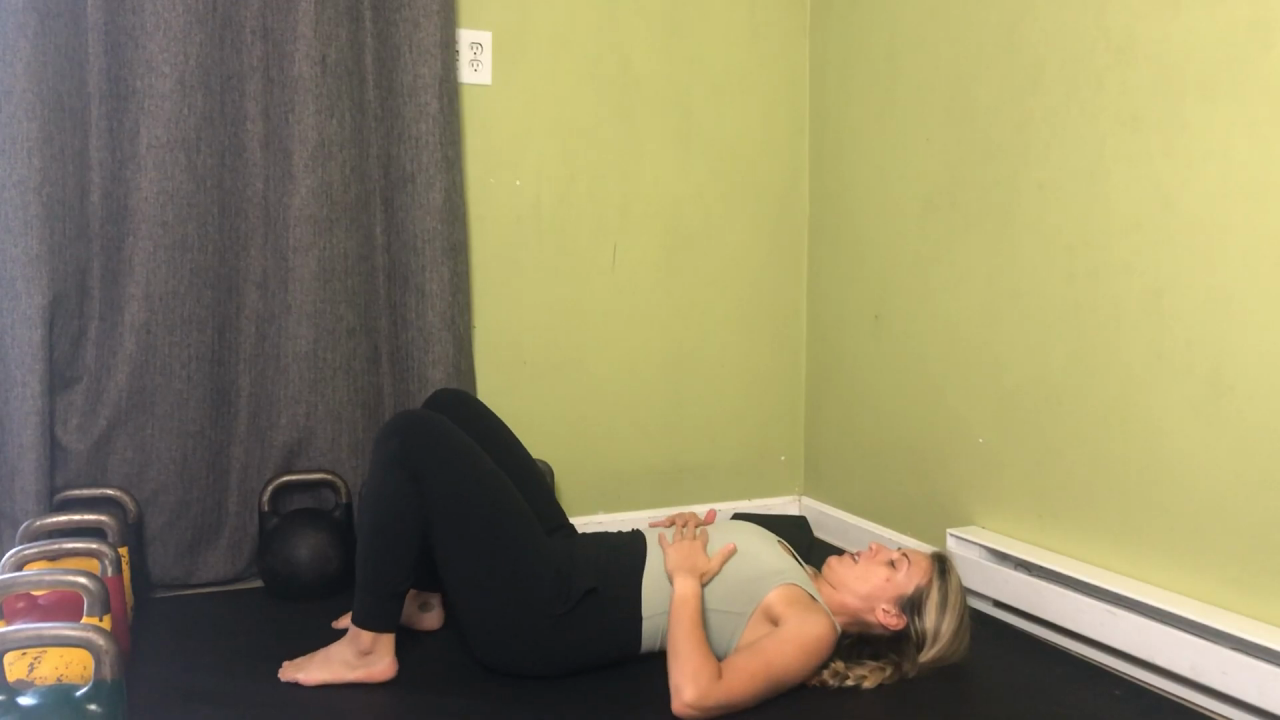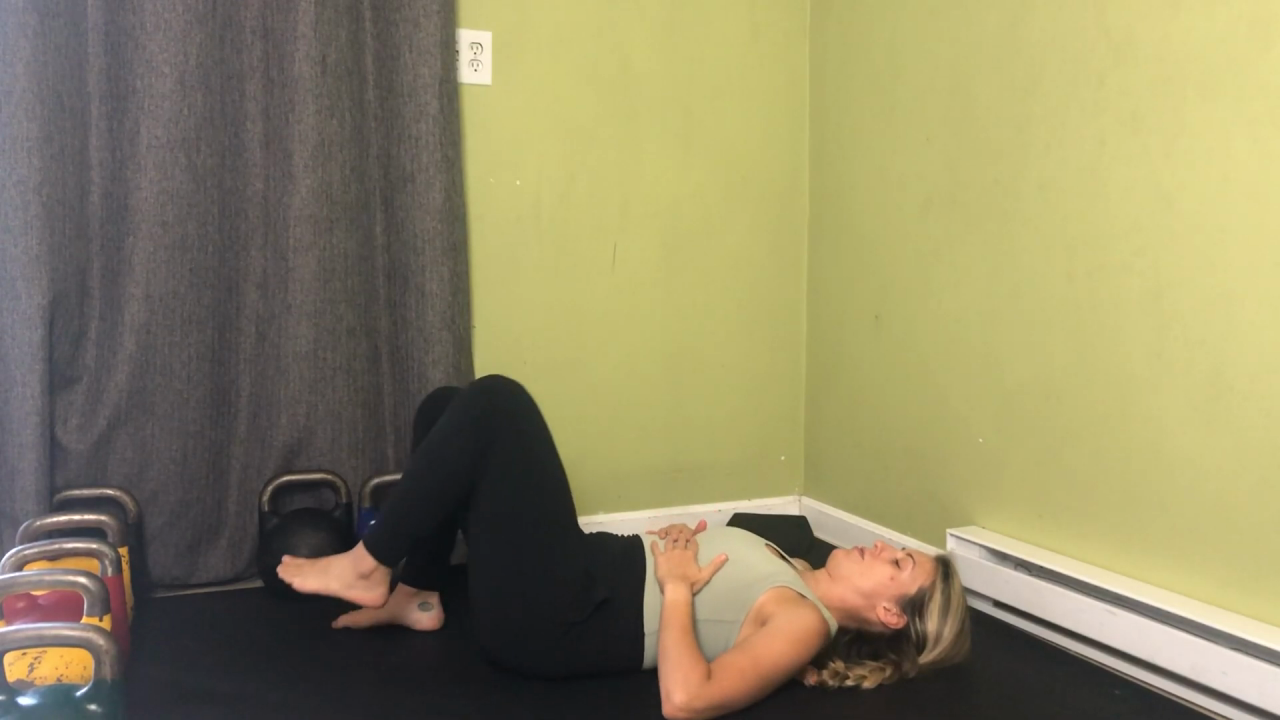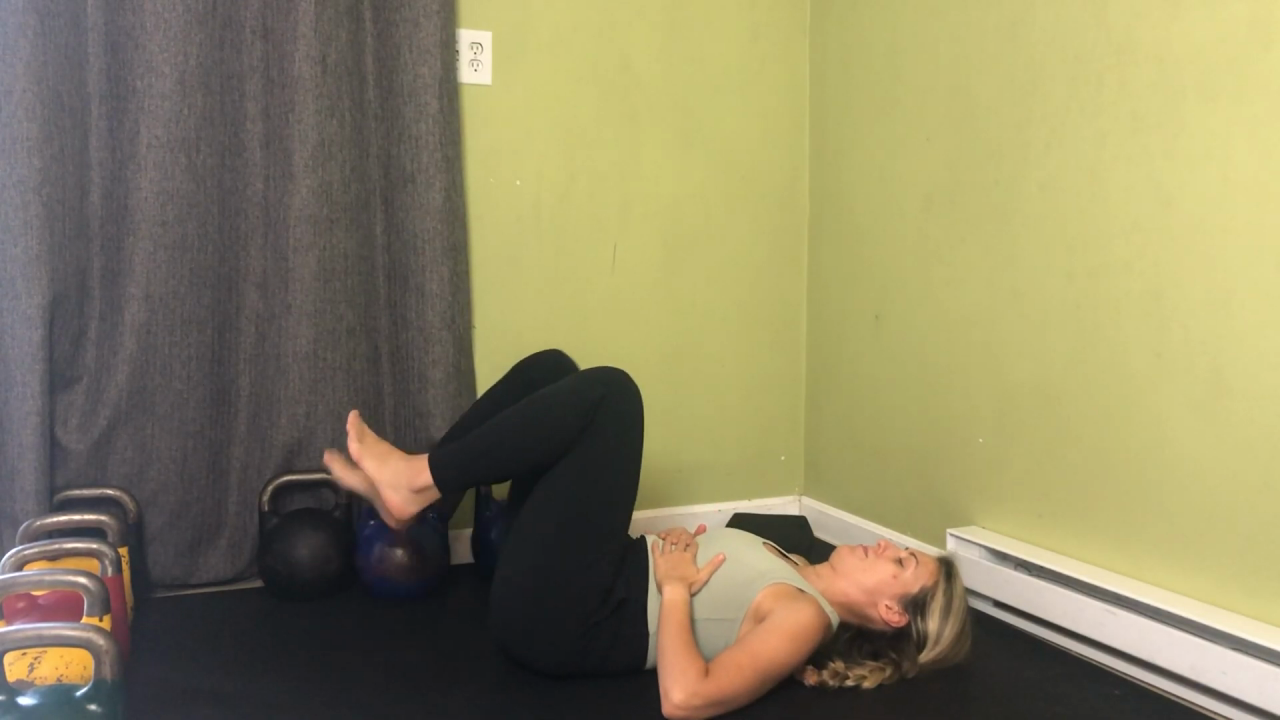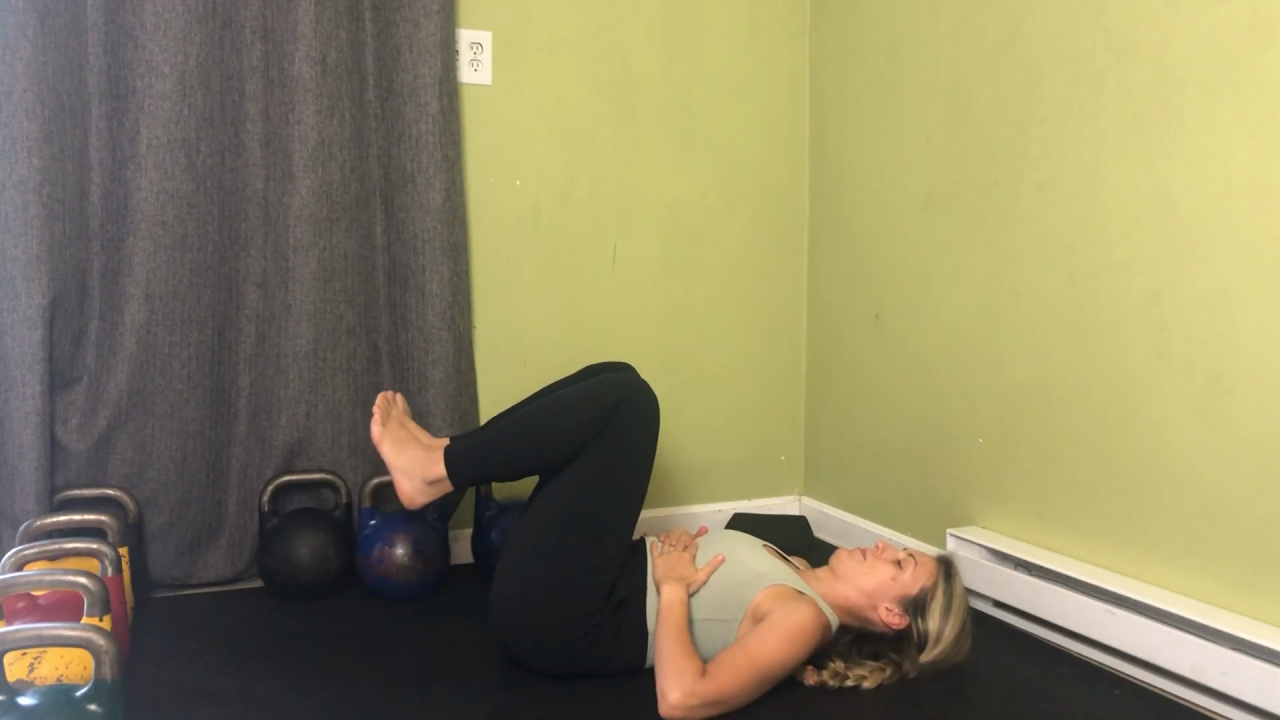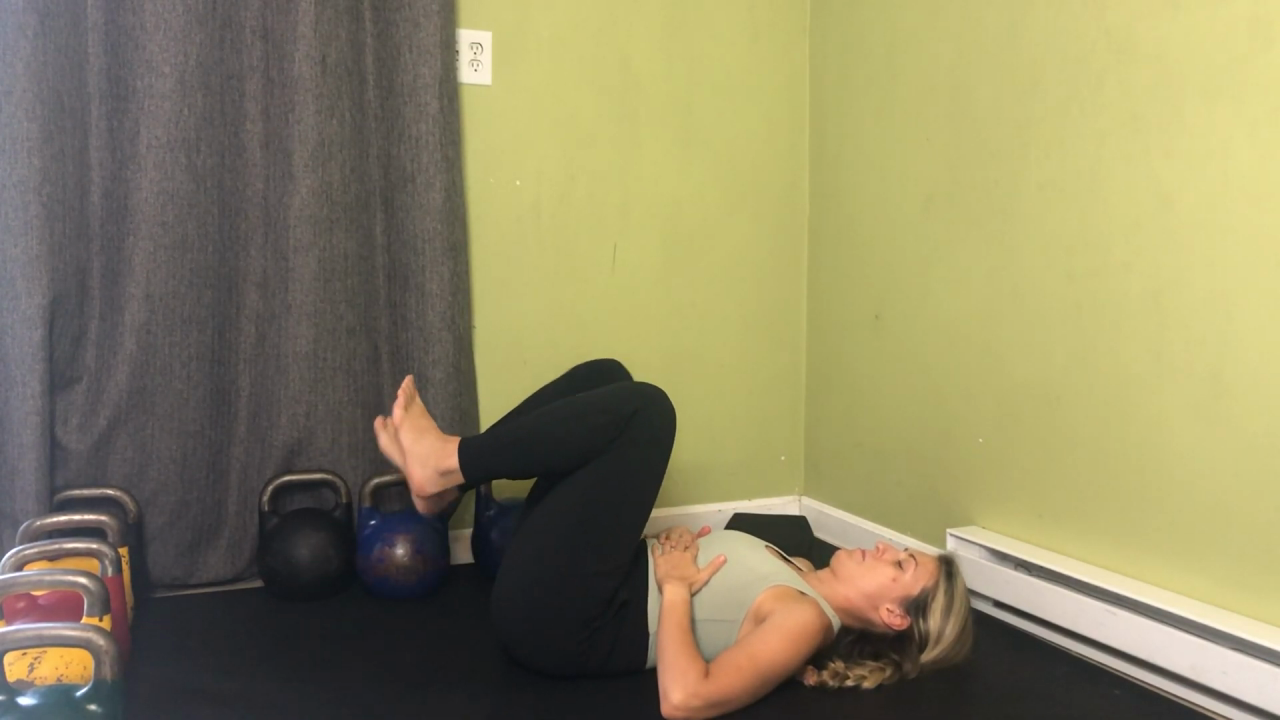
dt=0.5s
person 1, frame 1
left shoulder: (812, 629)
right shoulder: (800, 582)
left wrist: (686, 579)
right wrist: (689, 534)
left hip: (540, 615)
right hip: (570, 563)
left knee: (408, 439)
right knee: (448, 408)
left ankle: (368, 646)
right ankle: (421, 596)
person 1, frame 2
left shoulder: (806, 624)
right shoulder: (798, 580)
left wrist: (676, 585)
right wrist: (682, 543)
left hip: (547, 620)
right hip: (591, 570)
left knee: (495, 401)
right knee: (445, 406)
left ankle: (366, 568)
right ankle: (415, 597)
person 1, frame 3
left shoulder: (804, 618)
right shoulder: (796, 577)
left wrist: (675, 586)
right wrist: (676, 548)
left hip: (556, 618)
right hip: (584, 588)
left knee: (609, 392)
right knee: (551, 369)
left ankle: (419, 482)
right ankle: (418, 481)
person 1, frame 4
left shoulder: (804, 619)
right shoulder: (798, 577)
left wrist: (674, 586)
right wrist: (675, 553)
left hip: (554, 614)
right hip: (588, 587)
left knee: (626, 400)
right knee: (617, 383)
left ankle: (435, 473)
right ankle: (444, 456)
person 1, frame 5
left shoulder: (805, 621)
right shoulder: (801, 578)
left wrist: (672, 582)
right wrist: (676, 546)
left hip: (551, 616)
right hip: (562, 592)
left knee: (643, 409)
right knee: (606, 379)
left ankle: (448, 463)
right ankle: (449, 468)
